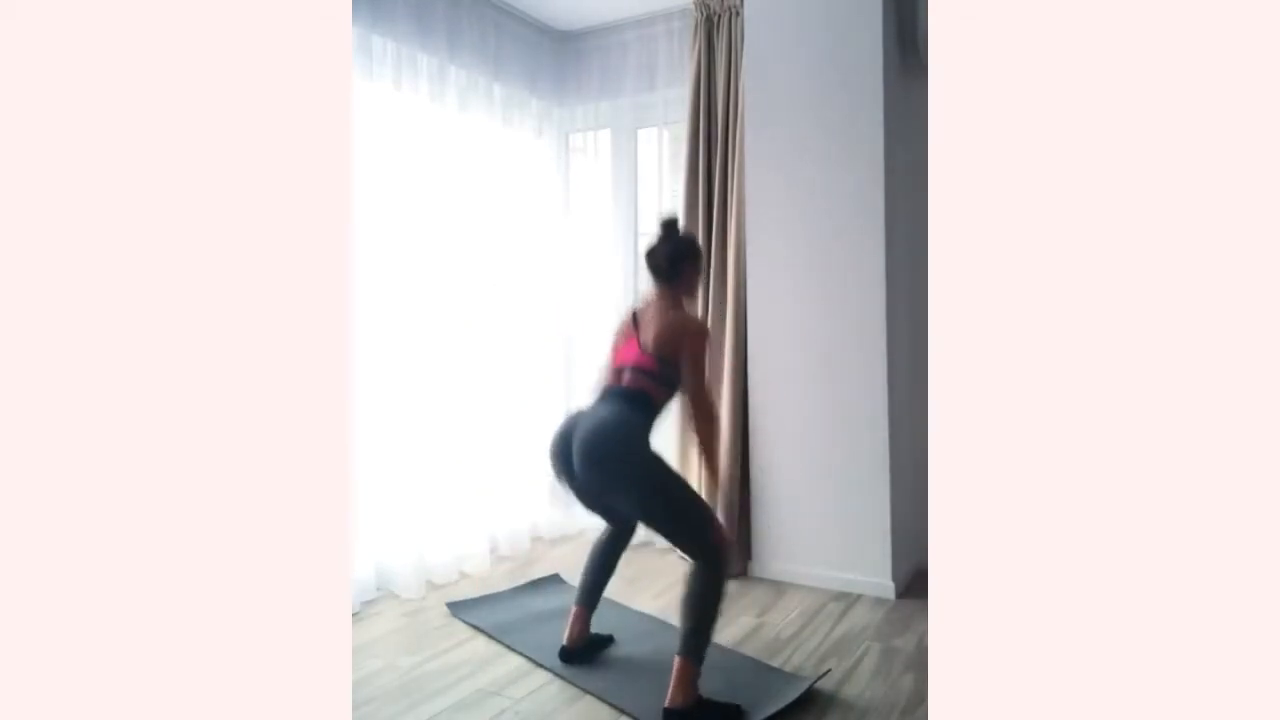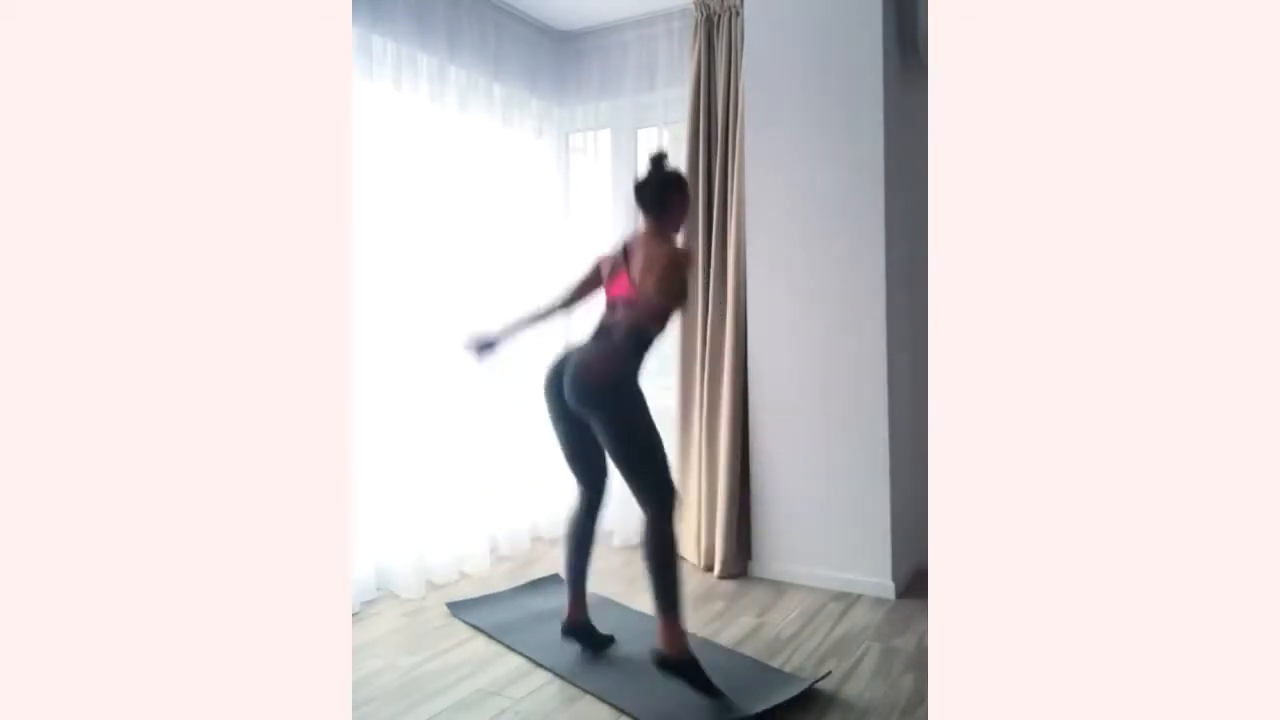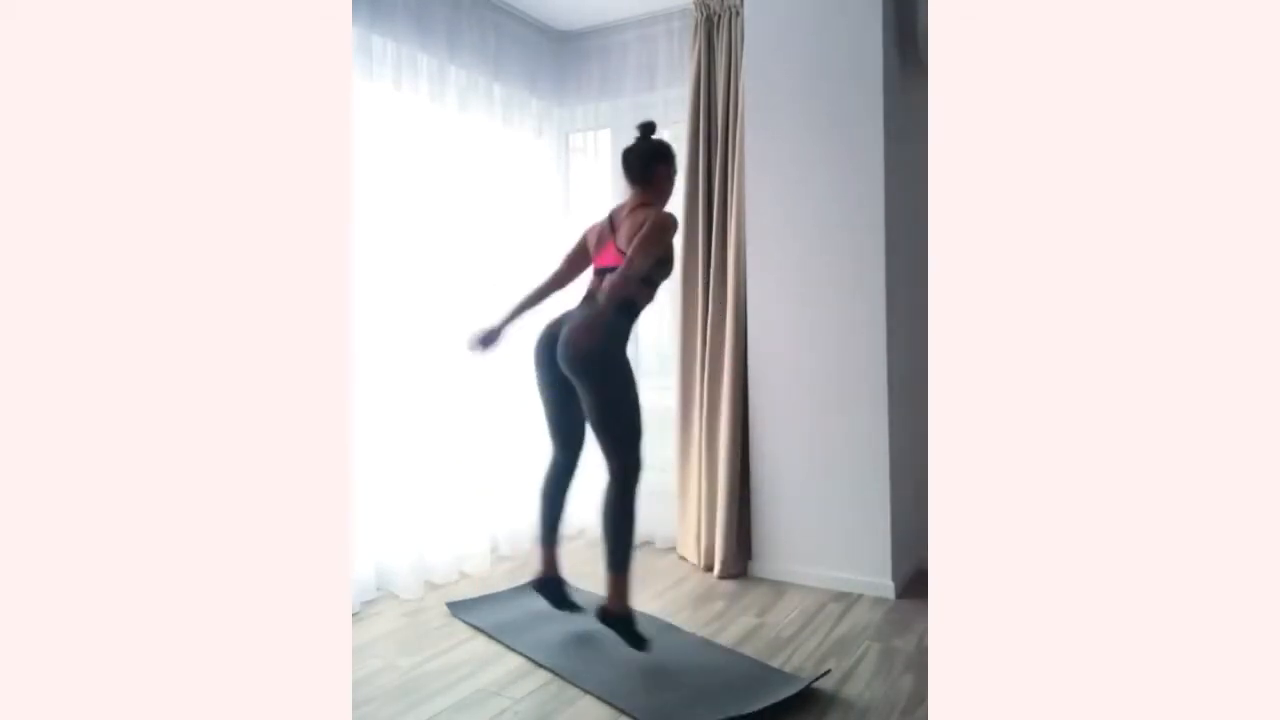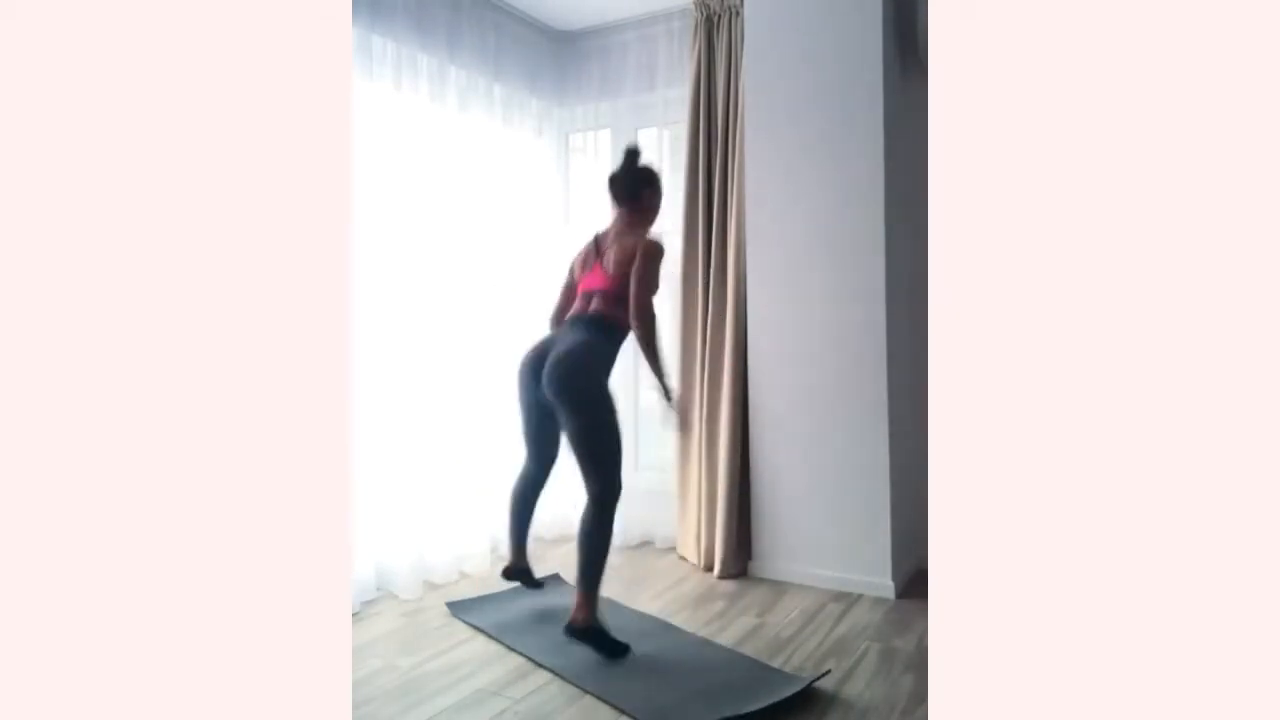
dt=0.1s
person 1, frame 1
left shoulder: (629, 320)
right shoulder: (688, 327)
right elbow: (700, 404)
right wrist: (715, 485)
left hip: (572, 436)
right hip: (614, 447)
left knee: (620, 523)
right knee: (712, 551)
left ankle: (577, 635)
person 1, frame 2
left shoulder: (614, 256)
right shoulder: (674, 255)
left elbow: (561, 302)
right elbow: (648, 306)
left wrist: (502, 334)
right wrist: (613, 348)
left hip: (564, 372)
right hip: (603, 380)
left knee: (591, 491)
right knee: (659, 504)
left ankle: (576, 615)
right ankle: (672, 645)
person 1, frame 3
left shoulder: (600, 226)
right shoulder: (660, 222)
left elbow: (556, 280)
right elbow: (631, 271)
left wrist: (503, 324)
right wrist: (598, 315)
left hip: (555, 338)
right hip: (596, 346)
left knee: (564, 454)
right knee: (624, 471)
left ankle: (548, 570)
right ankle: (616, 602)
person 1, frame 4
left shoulder: (590, 246)
right shoulder: (646, 250)
right elbow: (638, 319)
right wrist: (665, 386)
left hip: (542, 357)
right hip: (576, 373)
left knee: (539, 462)
right knee: (604, 492)
left ankle: (515, 561)
right ankle: (583, 617)
